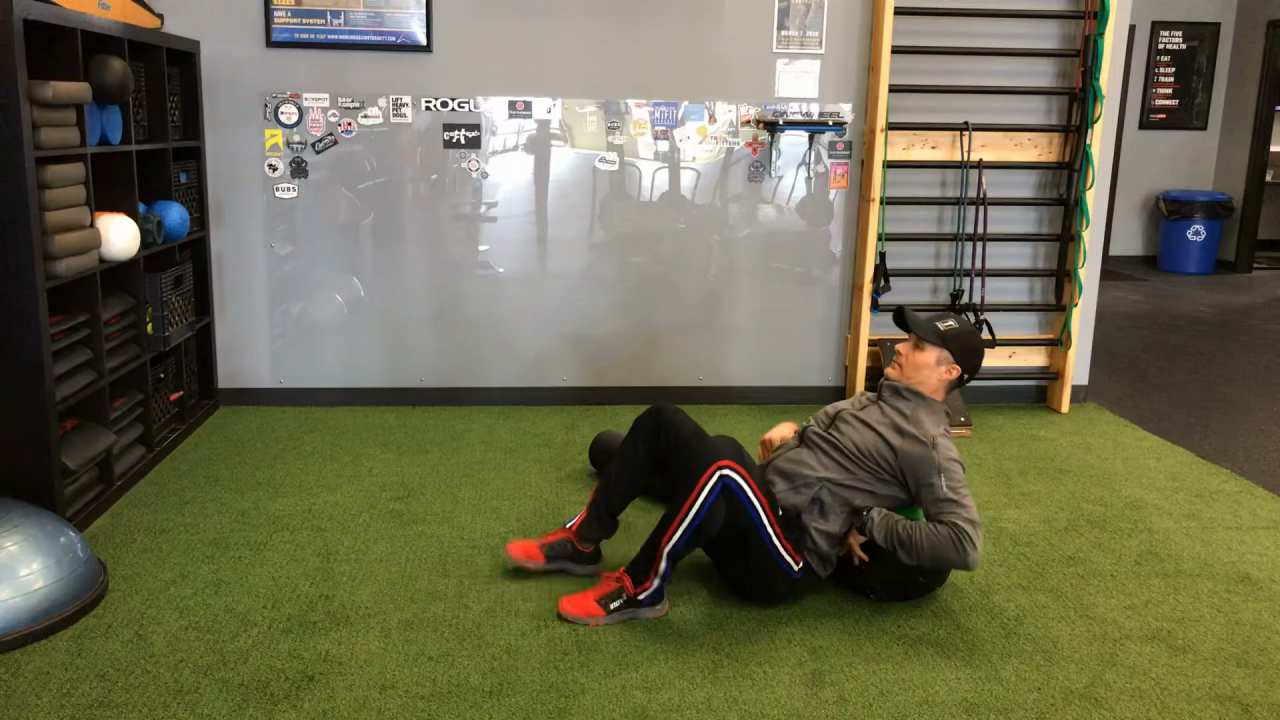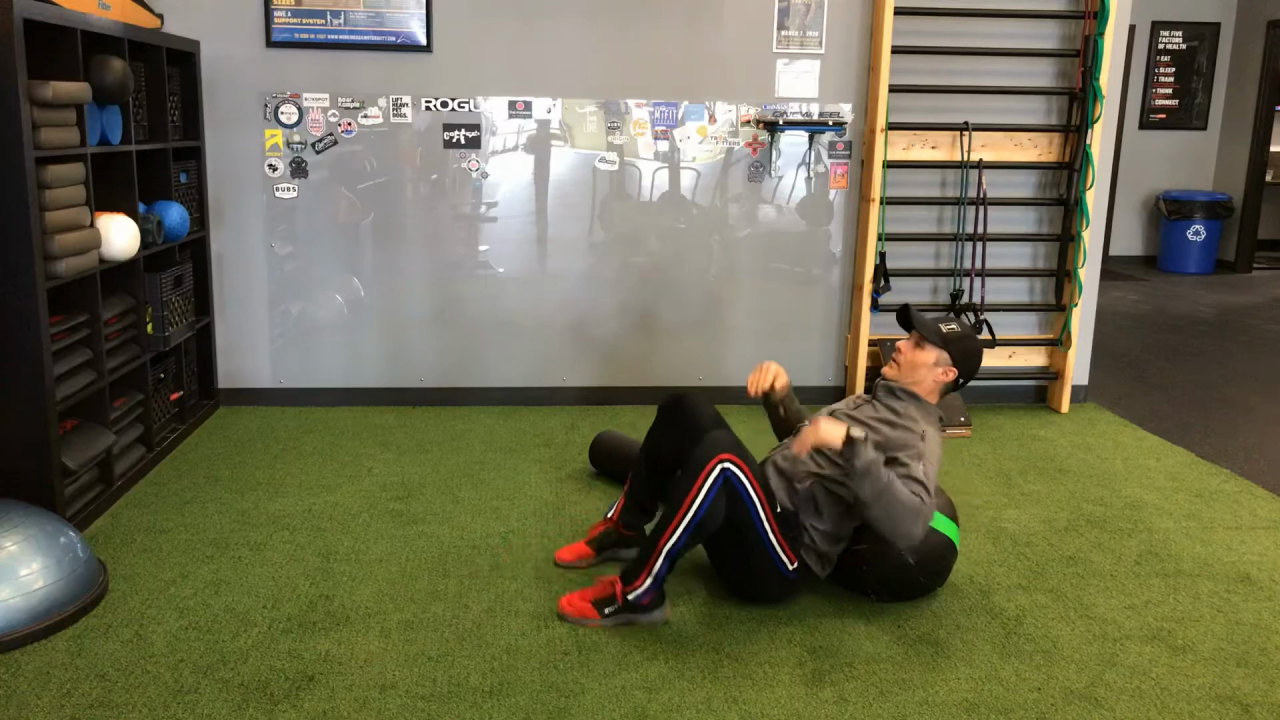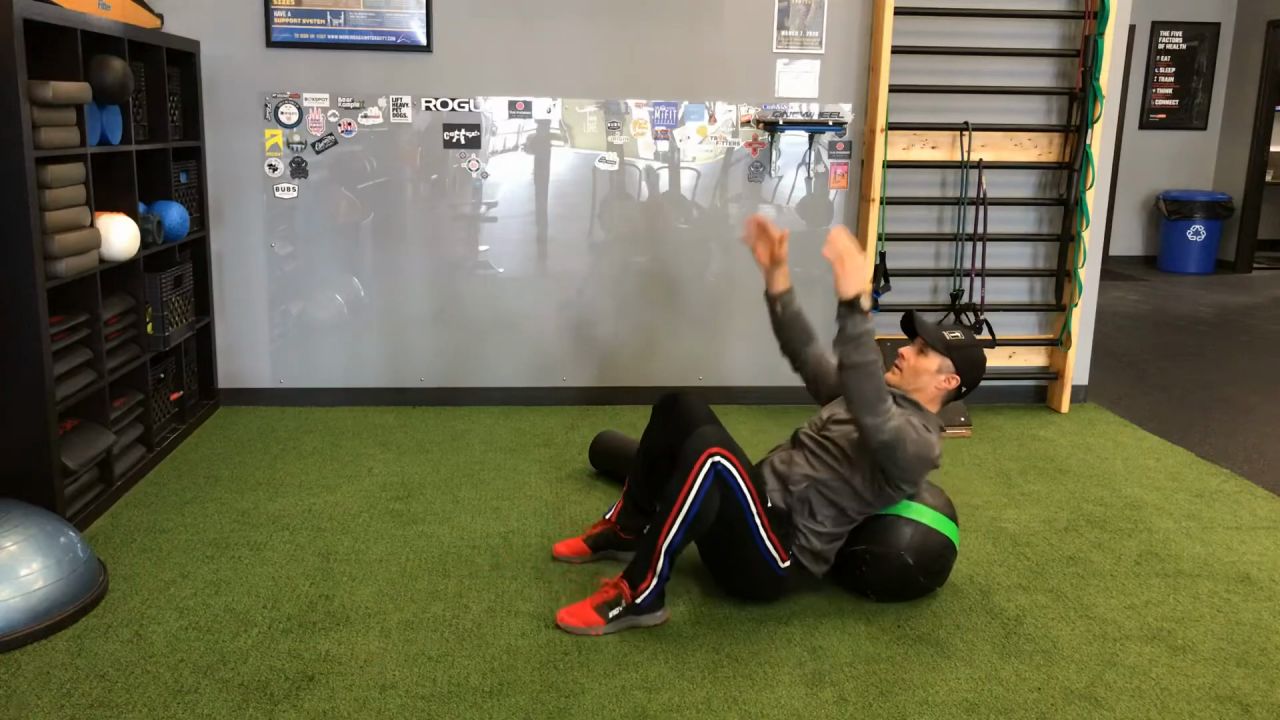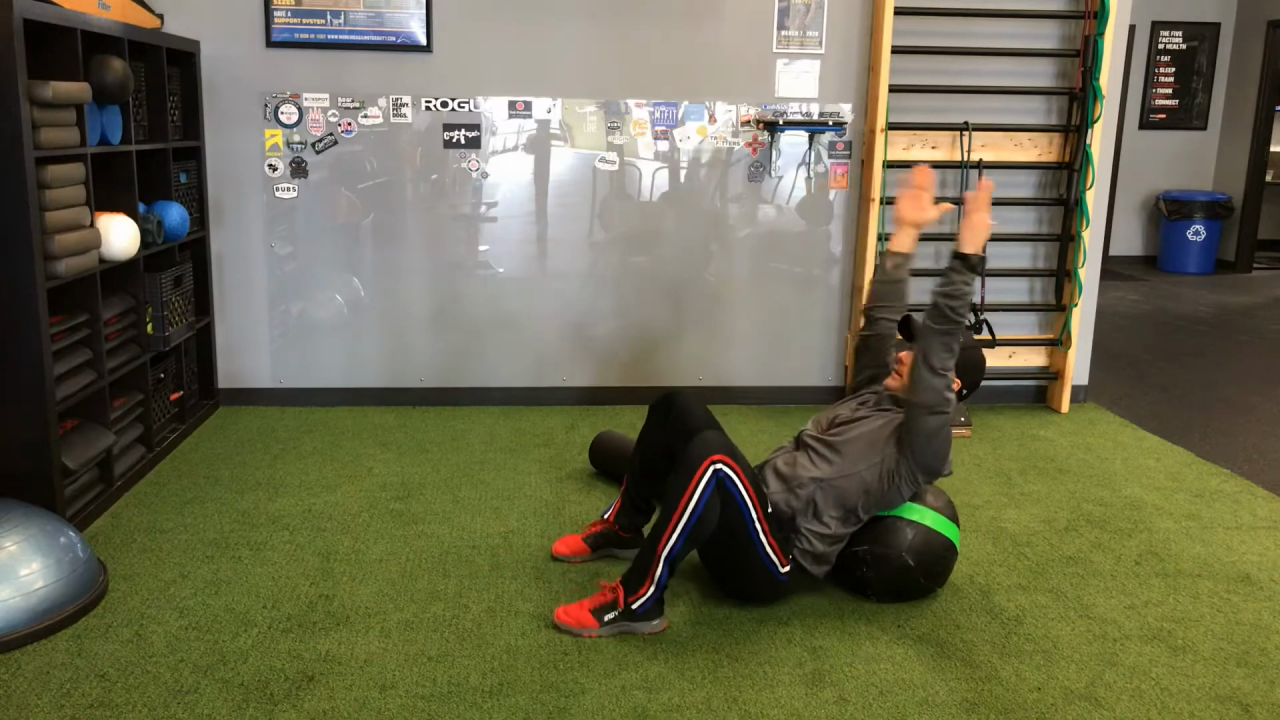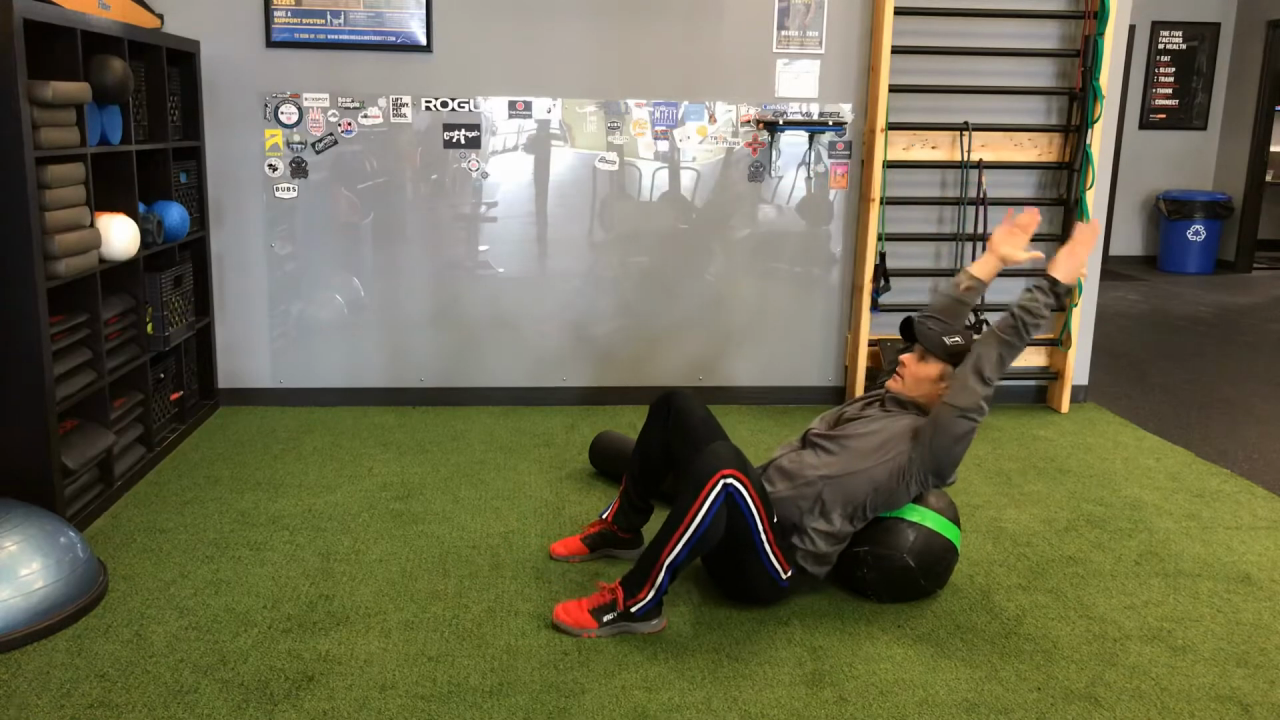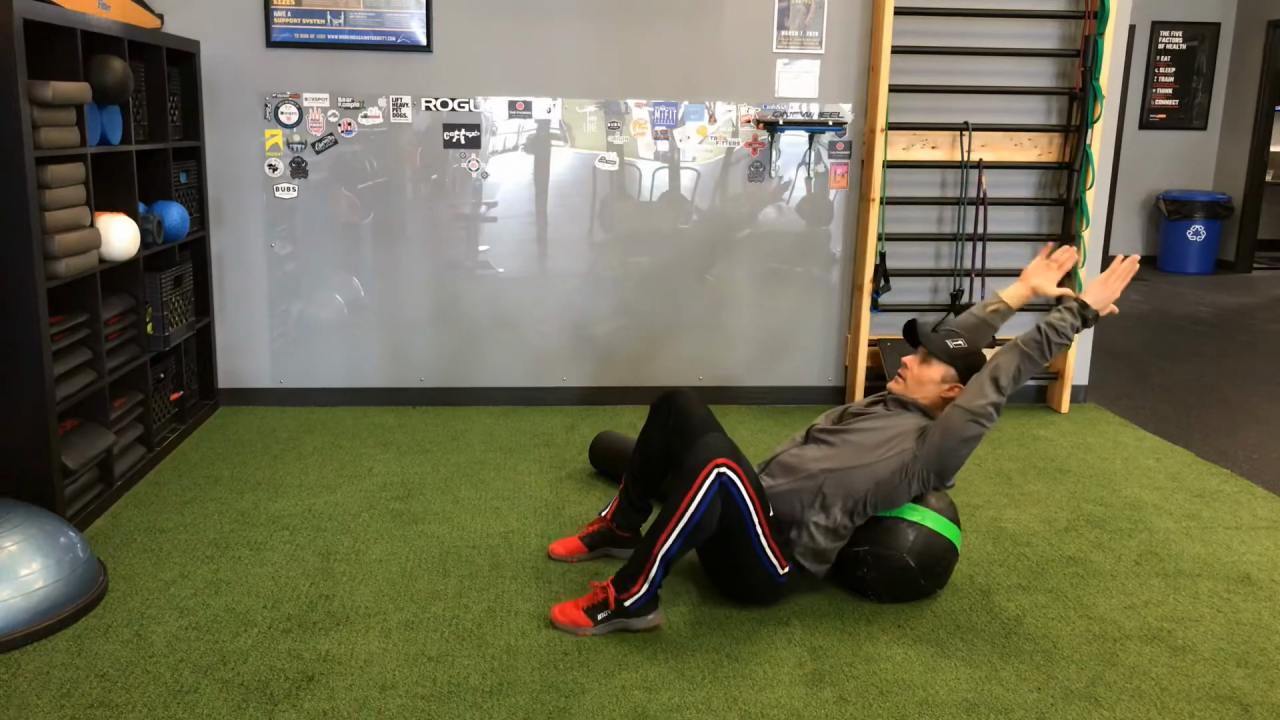
dt=0.4s
person 1, frame 1
left shoulder: (927, 445)
right shoulder: (879, 400)
left elbow: (963, 545)
left wrist: (869, 524)
right wrist: (792, 432)
left hip: (779, 559)
right hip: (751, 510)
left knee: (719, 454)
right knee: (661, 423)
left ankle: (639, 589)
right ankle: (581, 543)
person 1, frame 2
left shoulder: (918, 439)
right shoulder: (876, 399)
left elbow: (906, 523)
right elbow: (796, 433)
left wrist: (851, 441)
right wrist: (779, 391)
left hip: (775, 558)
right hip: (750, 511)
left knee: (719, 451)
right knee: (685, 408)
left ankle: (636, 593)
right ankle: (625, 530)
person 1, frame 3
left shoulder: (914, 447)
right shoulder: (857, 398)
left elbow: (873, 424)
right elbow: (804, 354)
left wrist: (854, 303)
right wrist: (776, 275)
left hip: (771, 558)
right hip: (752, 512)
left knee: (709, 448)
right knee: (680, 409)
left ankle: (639, 595)
right ankle: (624, 532)
person 1, frame 4
left shoulder: (921, 444)
right shoulder: (875, 395)
left elbow: (938, 357)
right elbow: (878, 318)
left wrist: (965, 257)
right wrist: (905, 234)
left hip: (767, 561)
right hip: (746, 511)
left knee: (709, 456)
right knee: (675, 408)
left ankle: (637, 605)
right ankle: (621, 530)
person 1, frame 5
left shoulder: (928, 448)
right shoulder: (885, 401)
left elbow: (984, 366)
right elbow: (934, 332)
left wrist: (1055, 284)
right wrist: (990, 262)
left hip: (765, 564)
right hip: (743, 513)
left knee: (719, 469)
right knee: (676, 406)
left ankle: (635, 605)
right ankle: (621, 530)
person 1, frame 6
left shoulder: (930, 447)
right shoulder: (890, 405)
left elbow: (999, 378)
right elbow: (952, 344)
left wrist: (1081, 310)
right wrist: (1019, 292)
left hip: (765, 559)
right hip: (742, 515)
left knee: (712, 461)
right knee: (678, 406)
left ankle: (629, 600)
right ankle: (620, 530)
